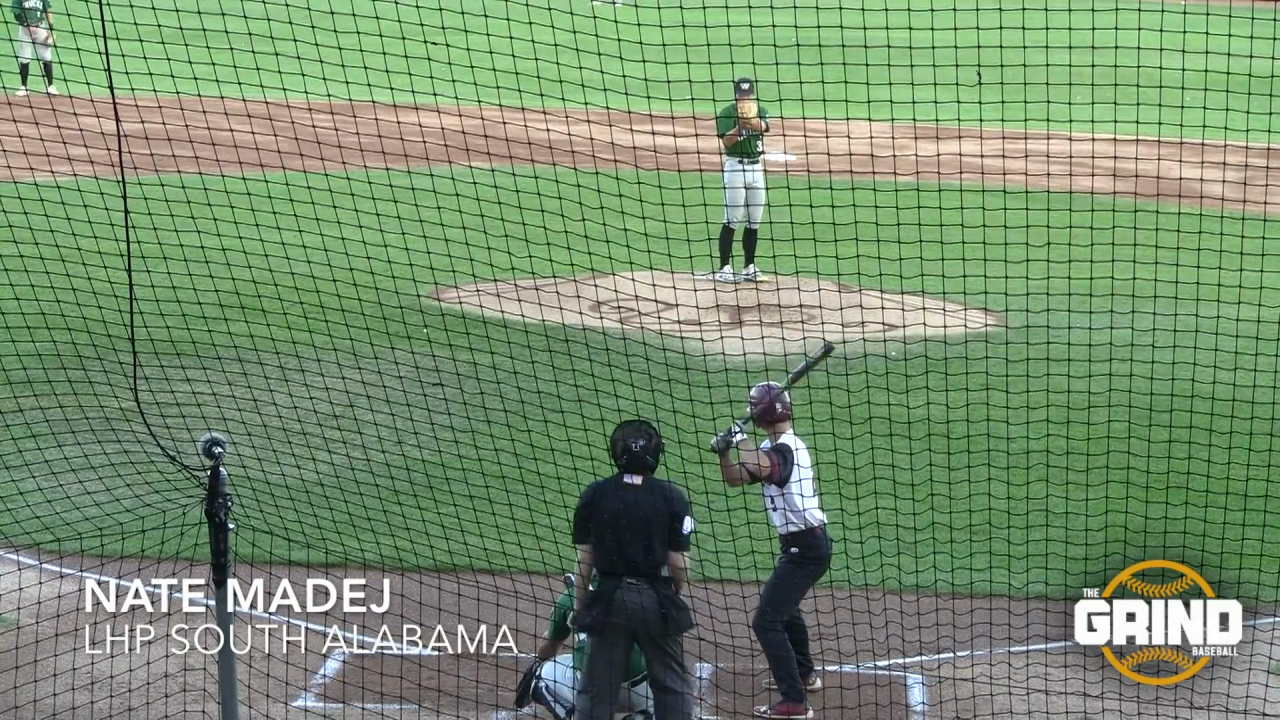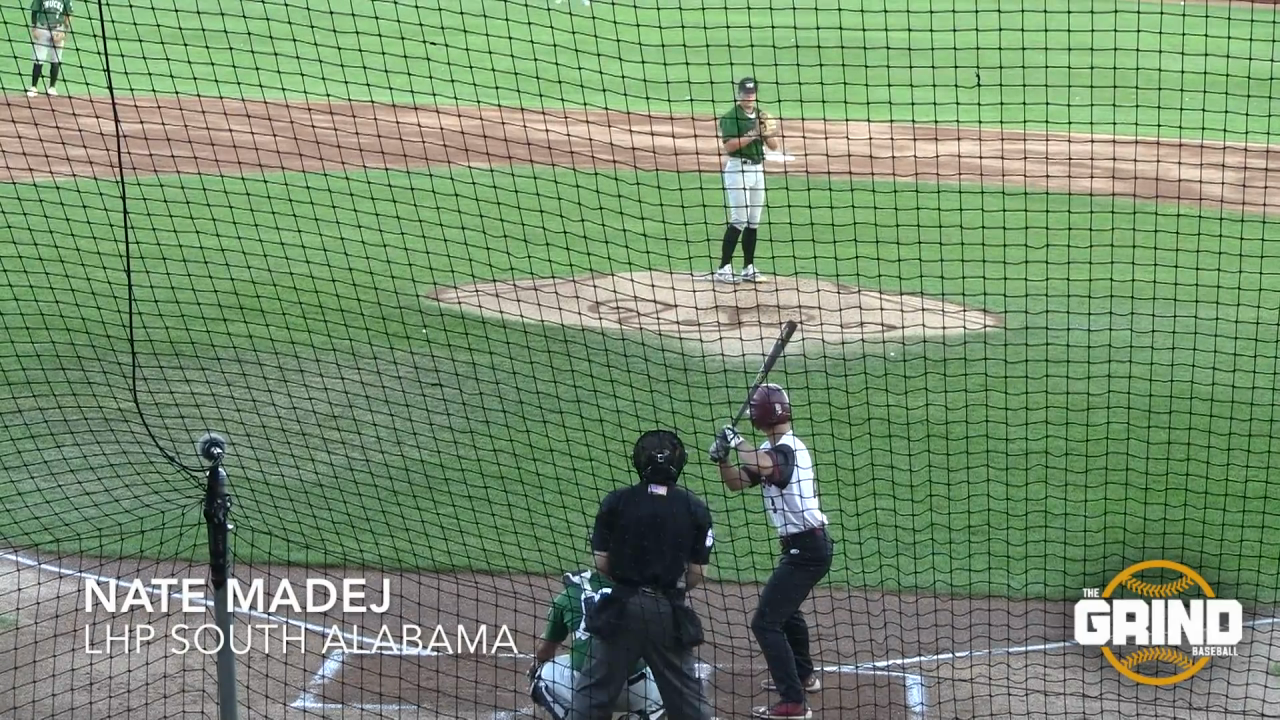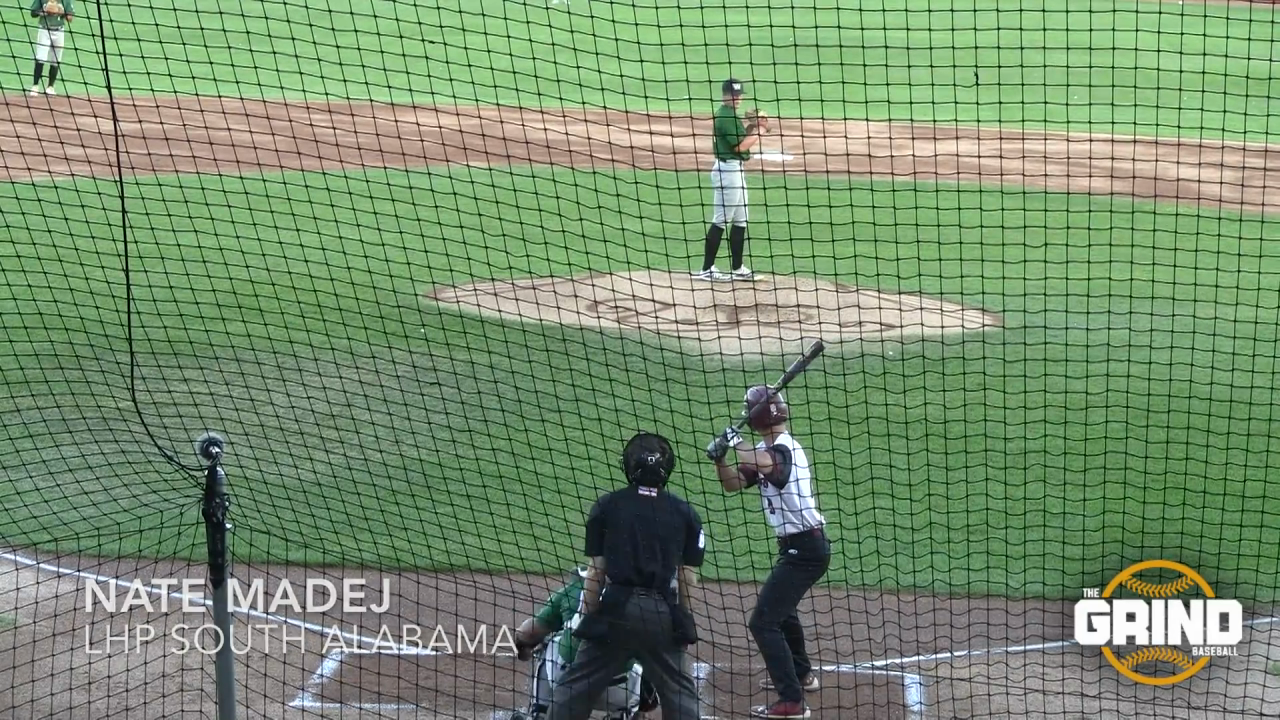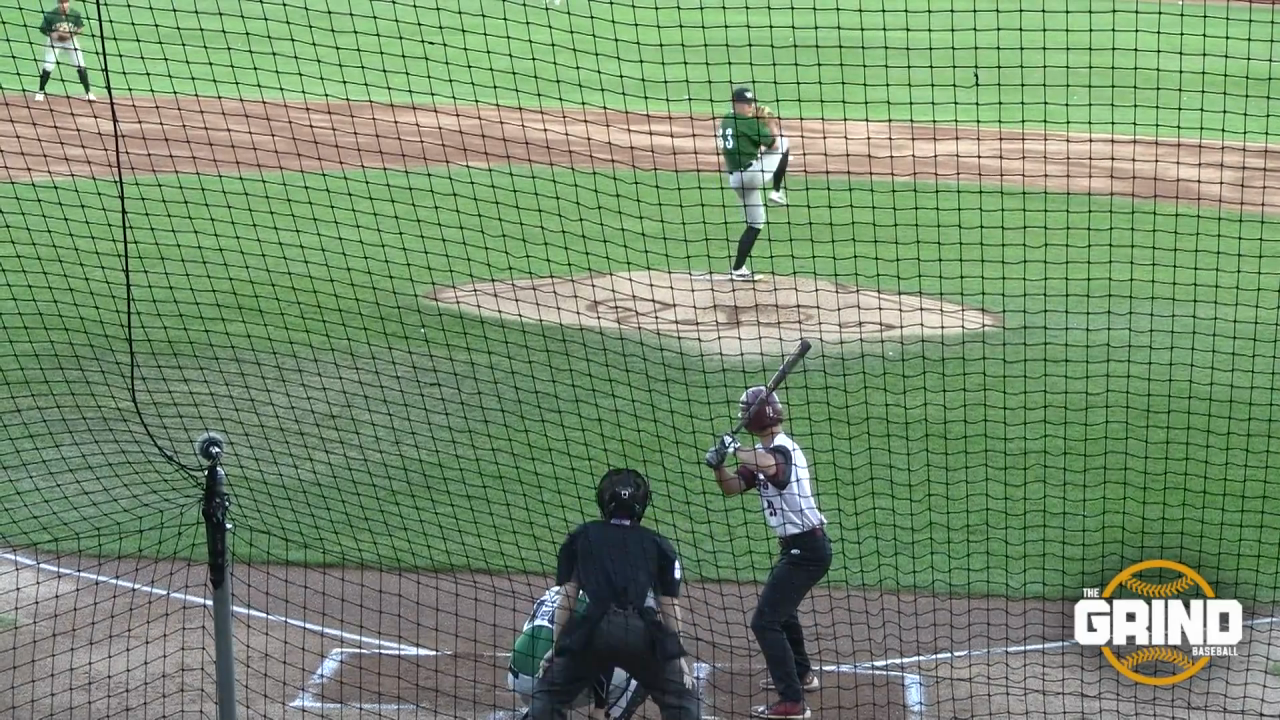
dt=1s
person 1, frame 1
left shoulder: (786, 447)
right shoulder: (773, 447)
left elbow: (761, 467)
right elbow: (736, 479)
left wrist: (741, 440)
right wrist: (724, 451)
left hip: (806, 547)
right hip: (804, 544)
left knee: (766, 621)
right knee: (785, 609)
right ankle: (804, 674)
person 1, frame 2
left shoulder: (788, 448)
right shoulder: (771, 449)
left elbow: (765, 467)
right elbow: (738, 483)
left wrist: (737, 442)
right wrist: (723, 458)
left hip: (807, 548)
right hip: (804, 546)
left knee: (765, 622)
right knee: (785, 609)
right ankle: (803, 675)
person 1, frame 3
left shoulder: (785, 448)
right shoulder: (767, 449)
left elbow: (765, 465)
right elbow: (734, 483)
left wrist: (737, 443)
right wrist: (720, 458)
left hip: (804, 549)
right hip: (800, 546)
left knee: (763, 622)
right knee: (781, 608)
right ankle: (801, 674)
person 1, frame 4
left shoulder: (783, 449)
right shoulder: (763, 452)
left elbow: (769, 467)
right elbow: (732, 487)
left wrist: (735, 449)
right wrist: (718, 464)
left hip: (807, 549)
right hip: (798, 546)
left knee: (765, 621)
right knee: (780, 607)
right ankle: (801, 674)
person 2, frame 1
left shoulder: (595, 494)
right shoulder: (671, 496)
left elbow: (584, 557)
right elbow: (678, 562)
left wrist: (579, 602)
right wrist: (677, 597)
left hip: (610, 599)
right hip: (656, 600)
left knee: (597, 687)
right knee: (674, 684)
person 2, frame 2
left shoulder: (616, 501)
right shoulder: (695, 508)
left elbow: (600, 562)
right elbow: (697, 573)
left hip: (623, 607)
right hip: (670, 612)
left knee: (593, 689)
right knee: (687, 693)
person 2, frame 3
left shoulder: (607, 506)
right shoulder: (684, 512)
left elbow: (596, 571)
right elbow: (687, 578)
left wrist: (587, 616)
right wrist: (683, 621)
left hip: (616, 609)
right hip: (662, 612)
left knee: (575, 689)
right knee: (680, 694)
person 2, frame 4
left shoulder: (581, 536)
right shoulder: (657, 543)
left elbow: (566, 597)
right elbow: (670, 605)
left wrist: (557, 647)
right wrist: (679, 656)
left hip: (596, 629)
right hip: (641, 631)
left knee: (547, 693)
right knee: (681, 698)
person 3, frame 1
left shoulder: (760, 111)
right shoulder: (727, 113)
left elbow: (763, 127)
right elbow: (726, 141)
left wrist: (751, 121)
right wrist: (740, 125)
left hip: (757, 167)
right hip: (735, 168)
left knee: (754, 221)
right knee: (731, 221)
left ankle: (749, 267)
right ankle: (724, 268)
person 3, frame 2
left shoulder: (761, 115)
right shoulder: (731, 117)
left elbow: (773, 146)
right elbow: (729, 146)
left wrist: (767, 132)
right wrist: (753, 134)
left hip: (757, 169)
right hip: (738, 169)
left knee: (753, 222)
right knee: (739, 221)
left ankle: (748, 268)
right ankle: (724, 267)
person 3, frame 3
left shoulder: (730, 115)
right shoulder: (726, 116)
left elbow: (740, 138)
right elbow: (740, 146)
left wrist: (752, 126)
right wrist: (760, 130)
left hip: (735, 170)
right hip: (728, 170)
left knee: (740, 221)
right knee: (720, 221)
left ankle: (737, 268)
right ankle: (707, 269)
person 3, frame 4
left shoulder: (724, 123)
right shoulder: (747, 122)
right elbow: (774, 145)
left wrist: (756, 120)
right wrist: (772, 124)
left hip: (735, 178)
right hip: (751, 172)
left knee: (755, 224)
right knee: (782, 144)
left ankle: (738, 268)
right ankle: (777, 191)
